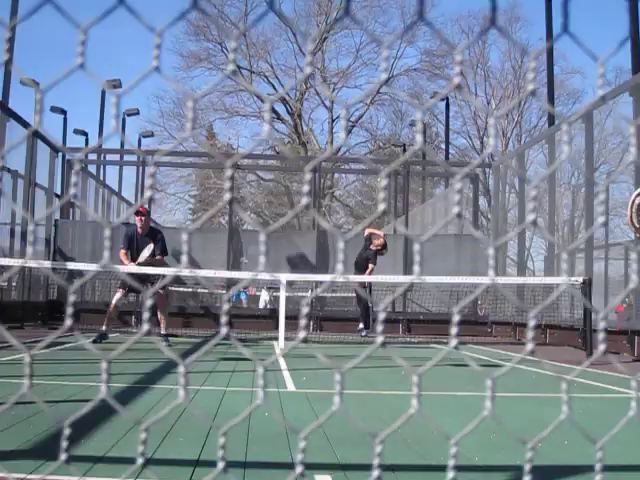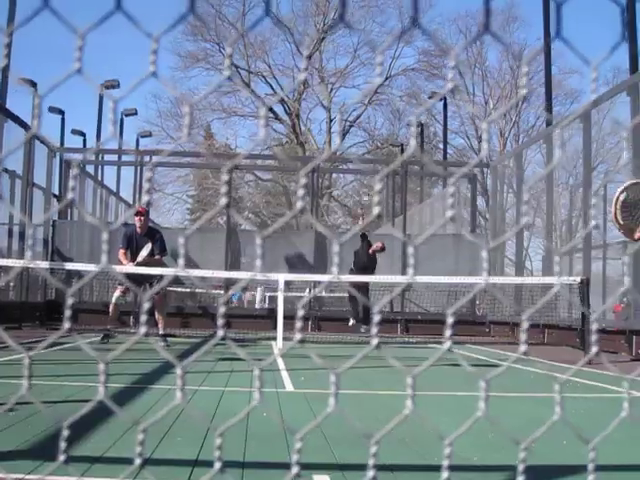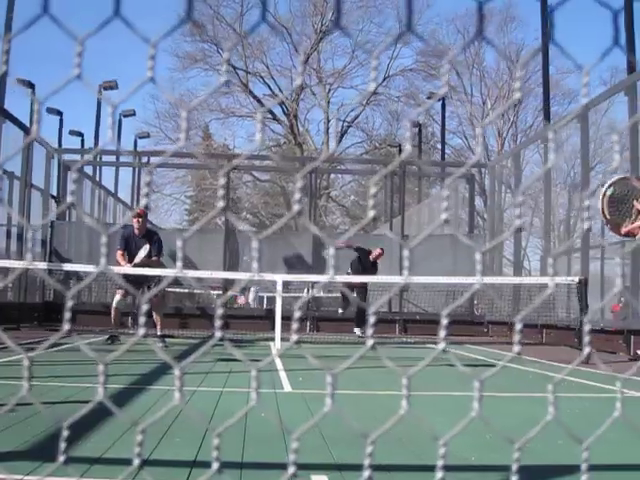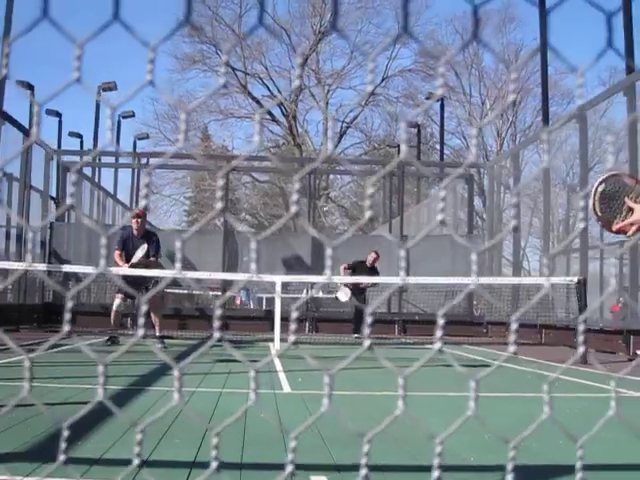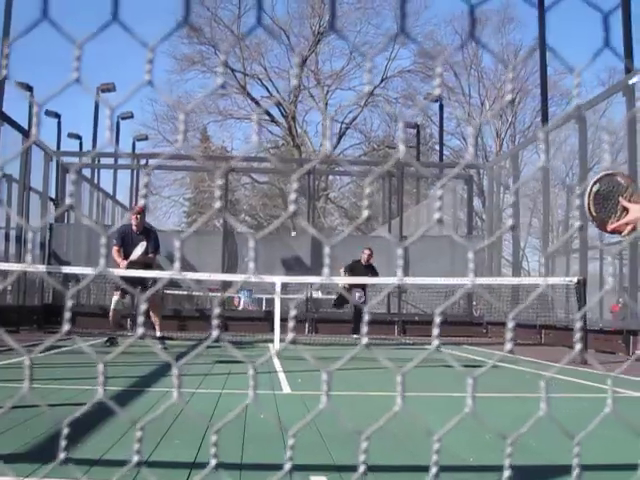
dt=0.1s
person 1, frame 1
left shoulder: (157, 235)
right shoulder: (129, 232)
left elbow: (161, 260)
right elbow: (122, 253)
left wrist: (150, 260)
right wrist: (129, 264)
left knee: (161, 297)
right knee: (118, 297)
left ankle: (163, 333)
right ankle: (104, 331)
person 1, frame 2
left shoulder: (156, 235)
right shoulder: (128, 231)
left elbow: (160, 260)
right elbow: (121, 253)
left wrist: (148, 260)
right wrist: (128, 264)
left knee: (159, 298)
right knee: (118, 295)
left ankle: (162, 334)
right ankle: (109, 331)
person 1, frame 3
left shoulder: (154, 236)
right shoulder: (126, 233)
left elbow: (157, 261)
right elbow: (119, 254)
left wrist: (146, 261)
right wrist: (125, 265)
left knee: (156, 300)
right knee: (118, 298)
left ankle: (159, 334)
person 1, frame 4
left shoulder: (152, 237)
right shoulder: (124, 234)
left elbow: (155, 262)
right elbow: (117, 254)
left wrist: (144, 261)
right wrist: (123, 265)
left knee: (154, 301)
right knee: (118, 302)
left ankle: (158, 335)
right ankle: (113, 335)
person 1, frame 5
left shoulder: (151, 233)
right shoulder: (123, 230)
left elbow: (153, 258)
right elbow: (115, 251)
left wrist: (141, 258)
right wrist: (121, 261)
left hip: (146, 272)
right hip: (128, 270)
left knee: (153, 301)
right knee: (116, 300)
left ankle: (159, 335)
right ankle: (112, 336)
